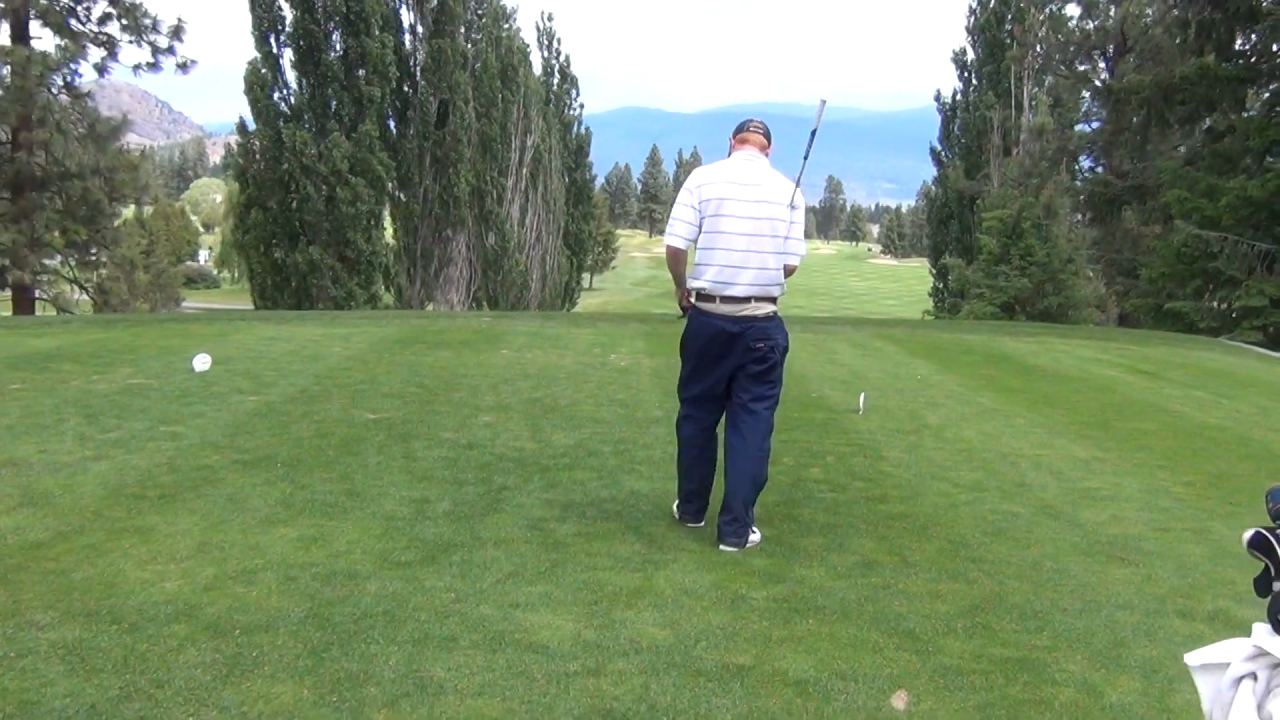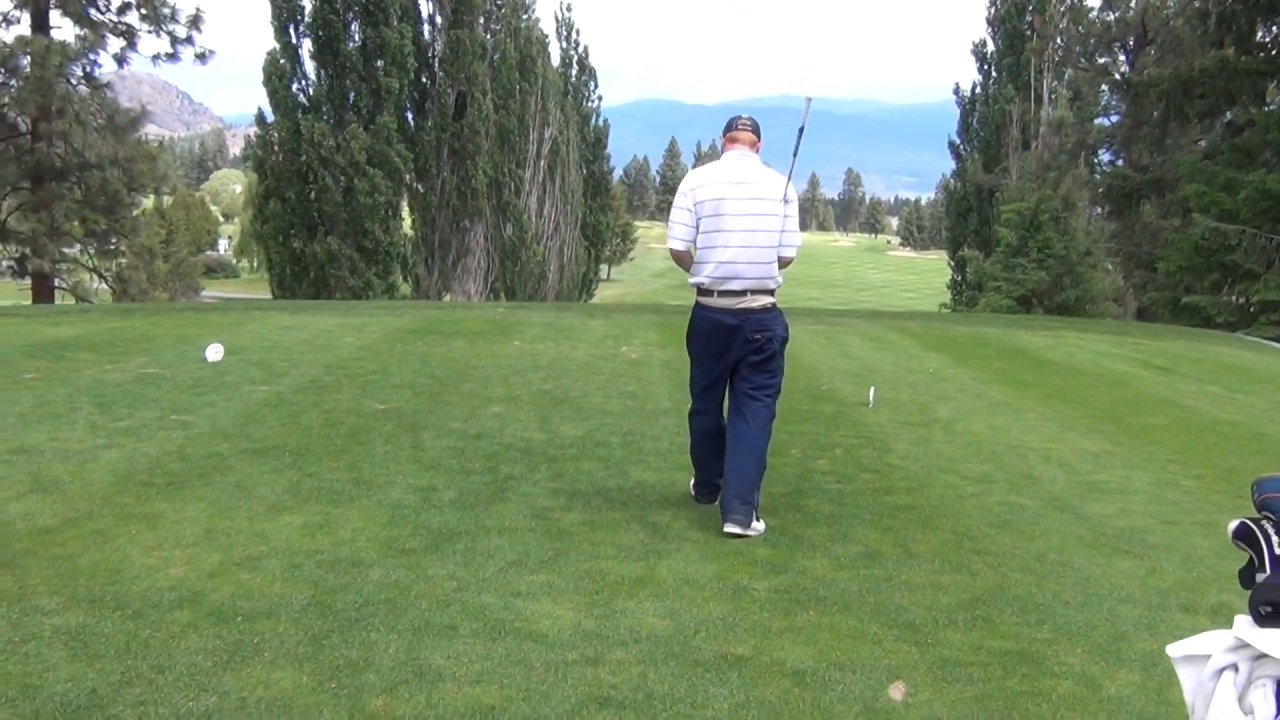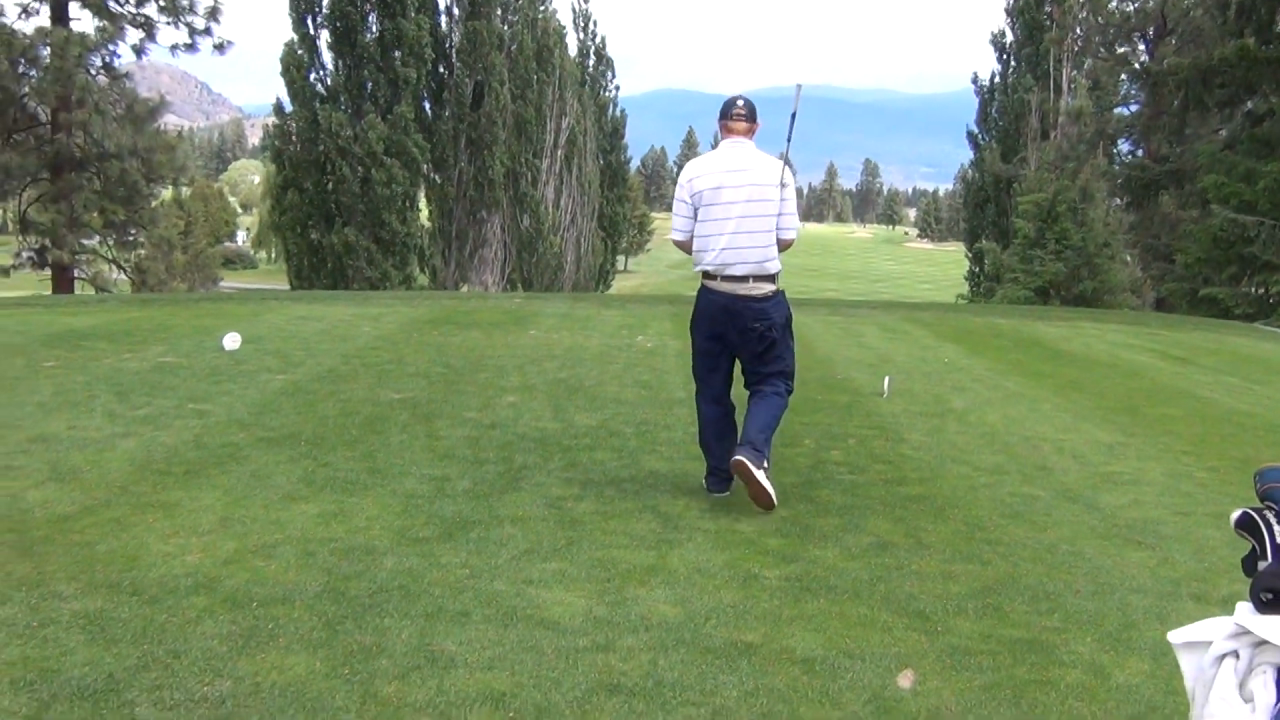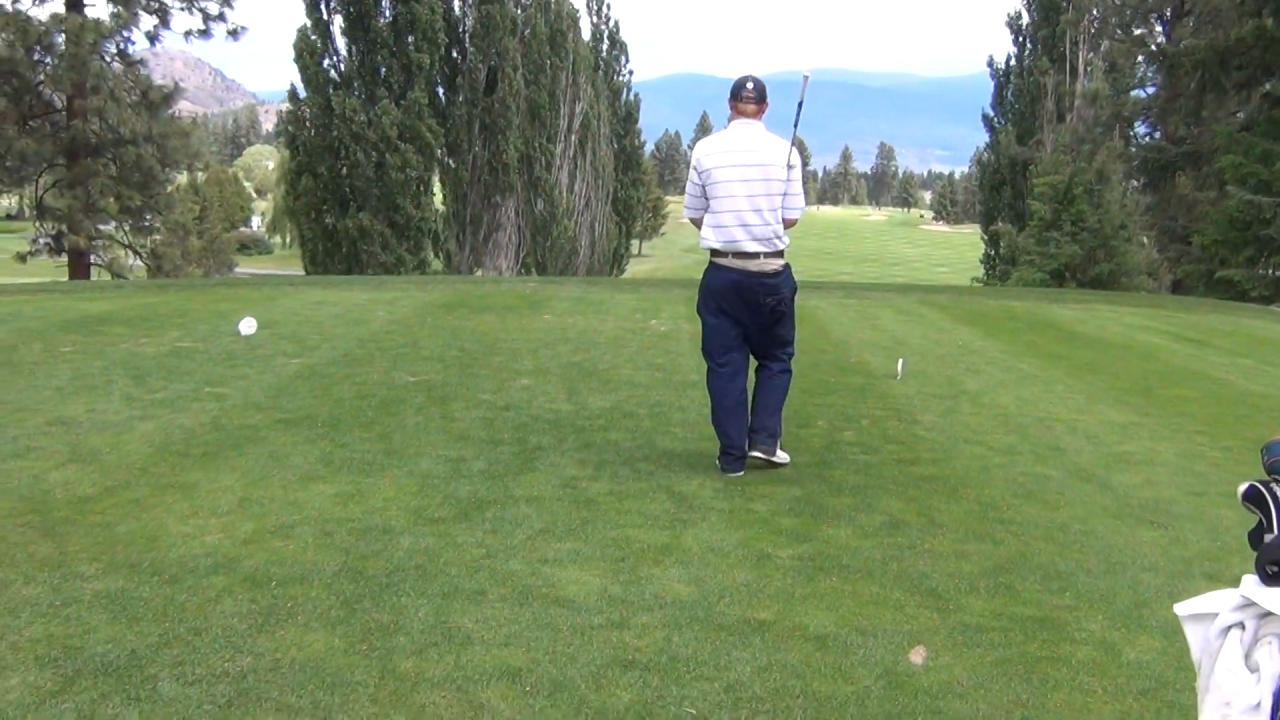
dt=0.2s
person 1, frame 1
left shoulder: (701, 179)
right shoulder: (787, 190)
left elbow: (675, 246)
right elbow: (790, 264)
left wrist: (682, 287)
left hip: (708, 317)
right hip: (761, 322)
left knee: (697, 411)
right knee: (752, 422)
left ankle: (692, 505)
right ankle: (736, 527)
person 1, frame 2
left shoulder: (696, 180)
right shoulder: (780, 184)
left elbow: (678, 249)
right elbow: (786, 255)
left hip: (710, 311)
right hip: (760, 313)
left knee: (706, 403)
right knee: (754, 410)
left ankle: (707, 486)
right ankle: (739, 509)
person 1, frame 3
left shoulder: (695, 170)
right shoulder: (777, 170)
left elbow: (681, 239)
right elbow: (786, 239)
left hip: (714, 296)
right hip: (763, 296)
left knee: (712, 388)
right knee: (772, 383)
left ankle: (717, 475)
right ankle: (751, 452)
person 1, frame 4
left shoulder: (705, 149)
right shoulder: (784, 150)
left elbow: (694, 215)
right elbow: (792, 217)
left hip: (722, 272)
right hip: (771, 272)
left knee: (725, 364)
right knee: (774, 359)
left ankle: (733, 456)
right ankle: (764, 441)
